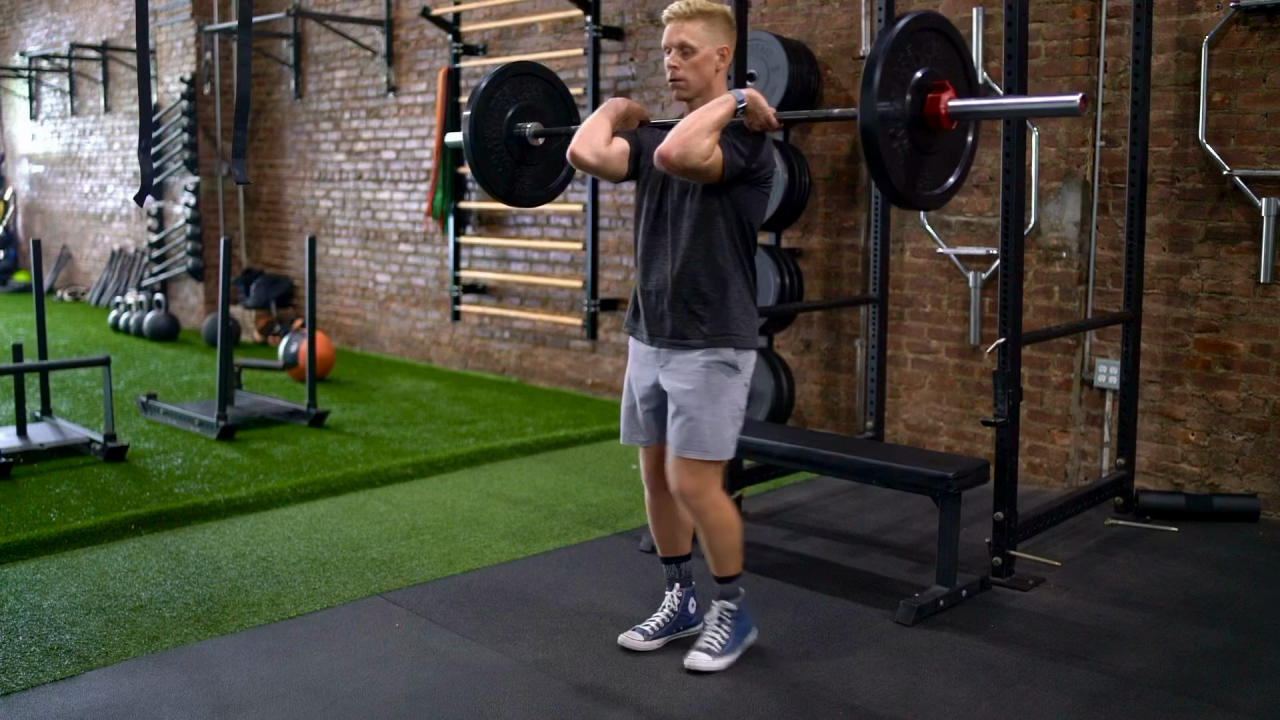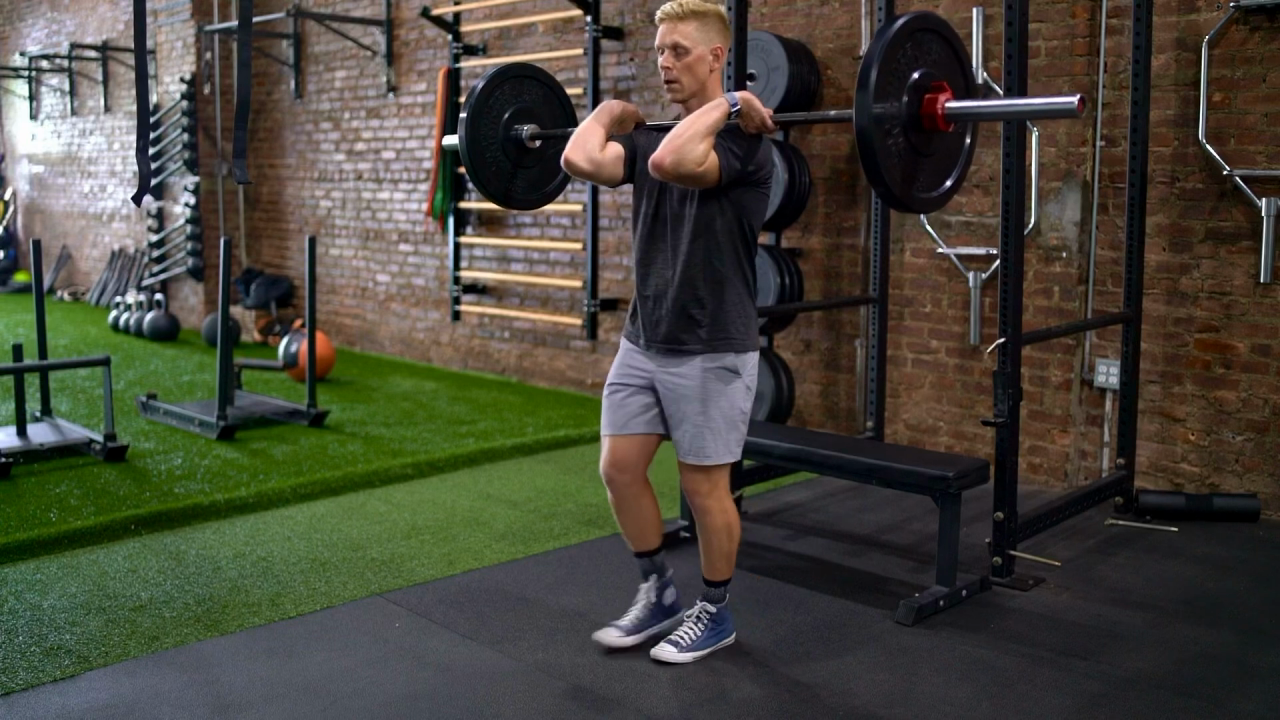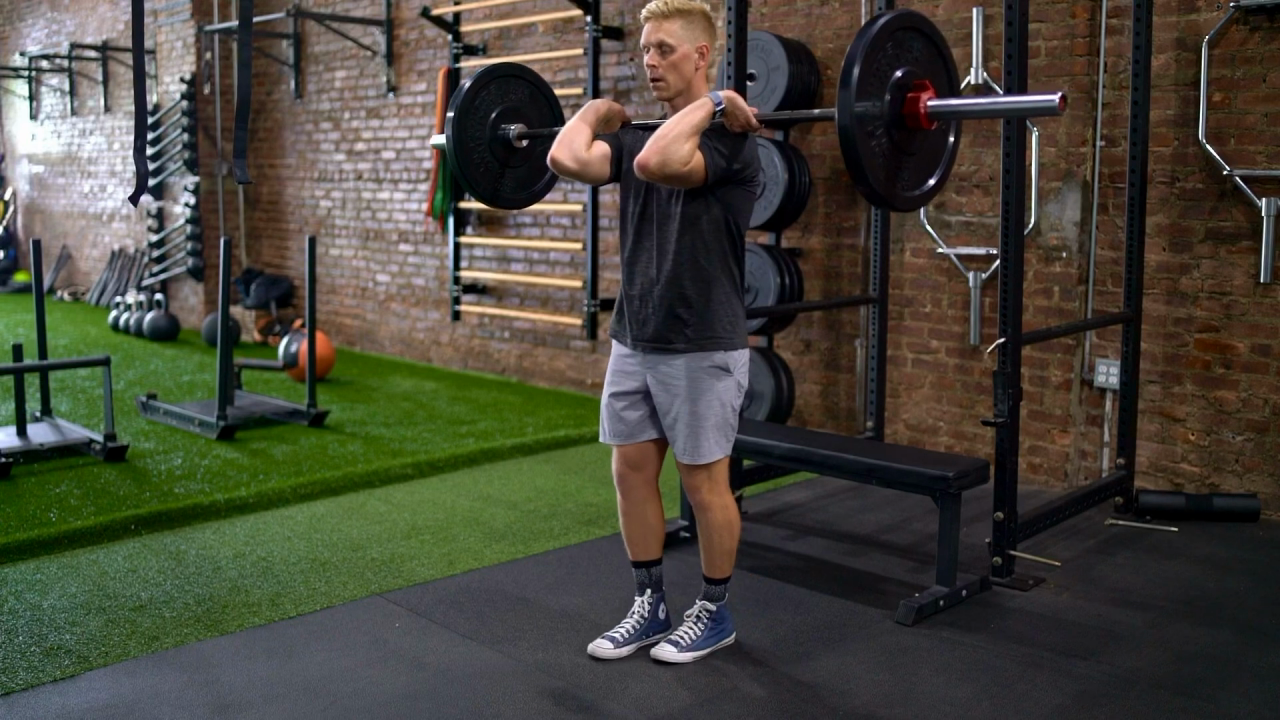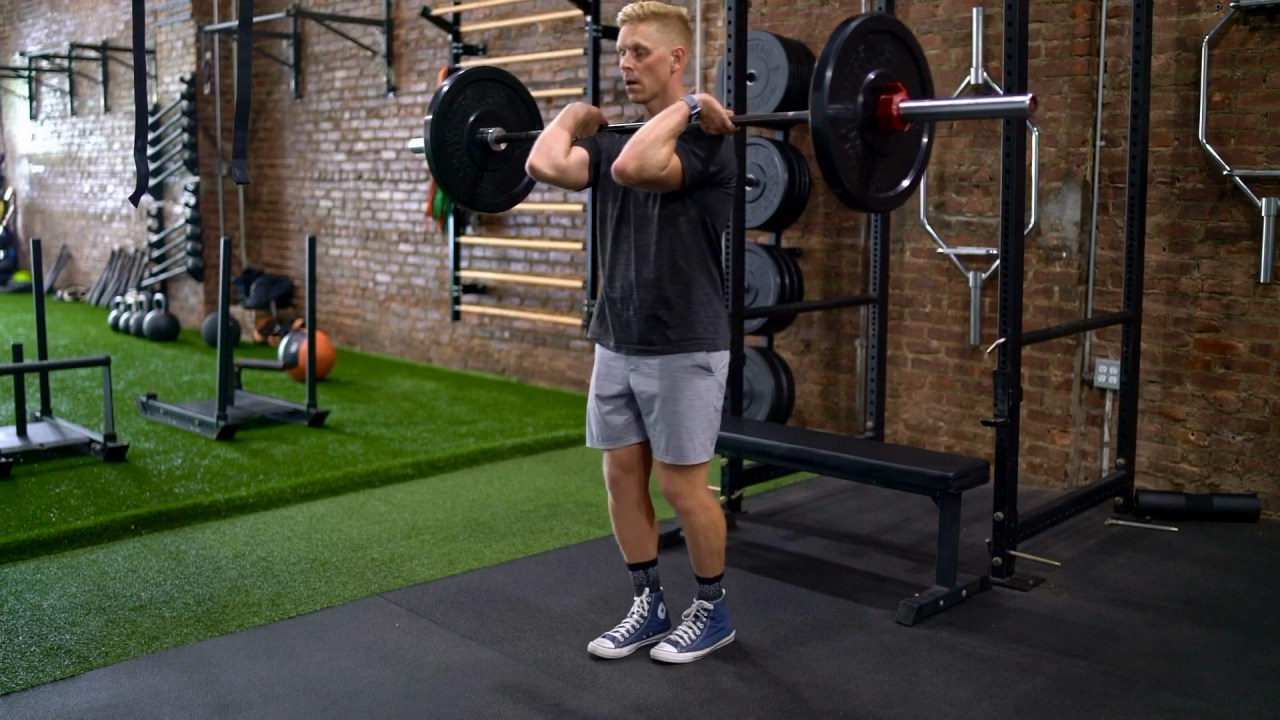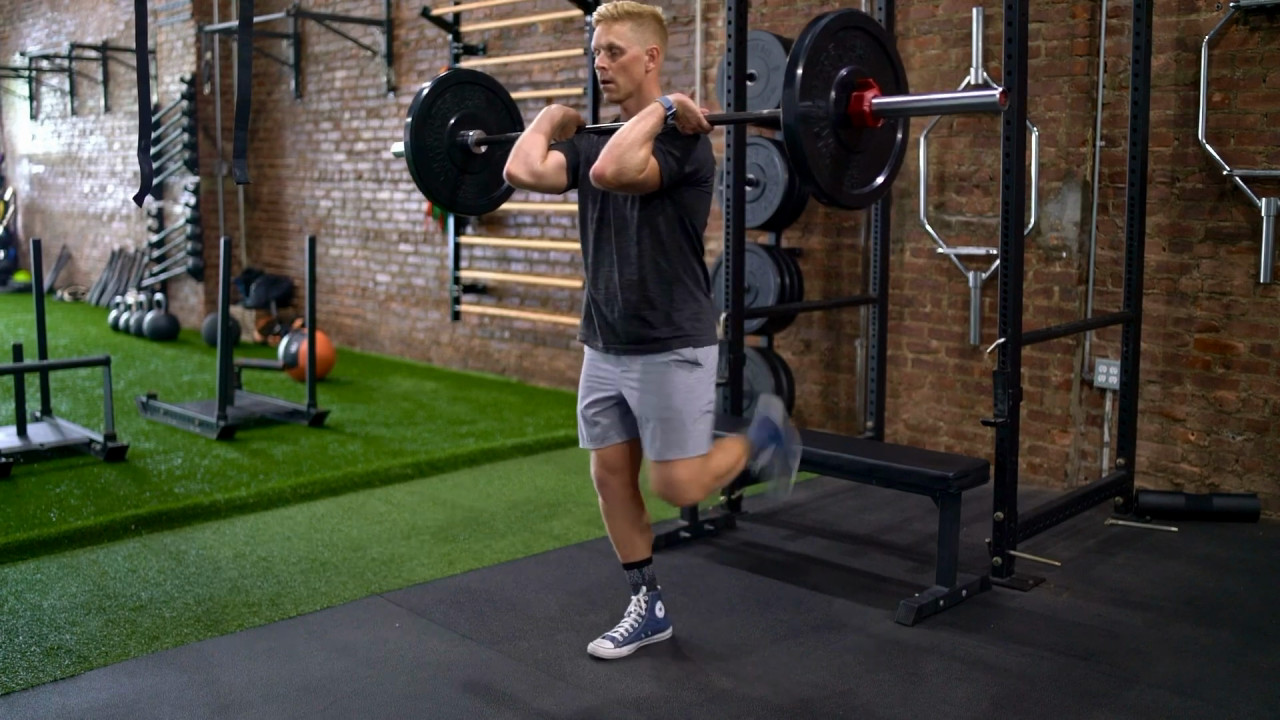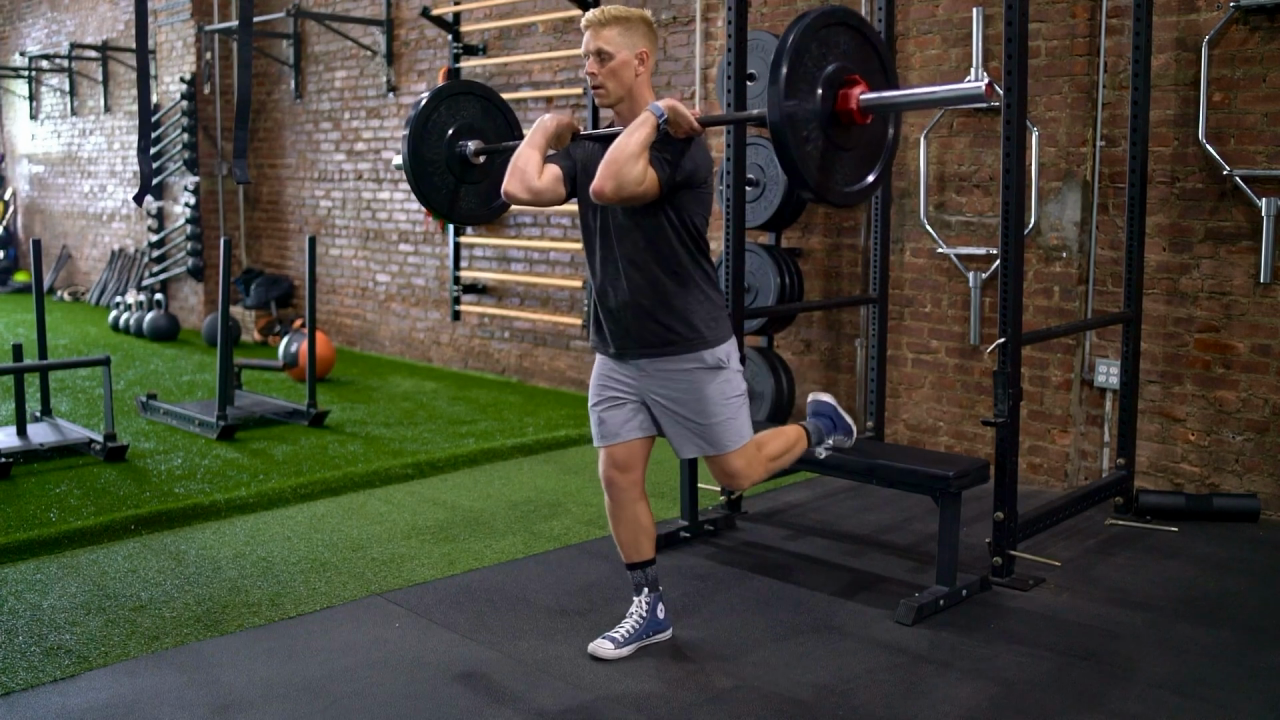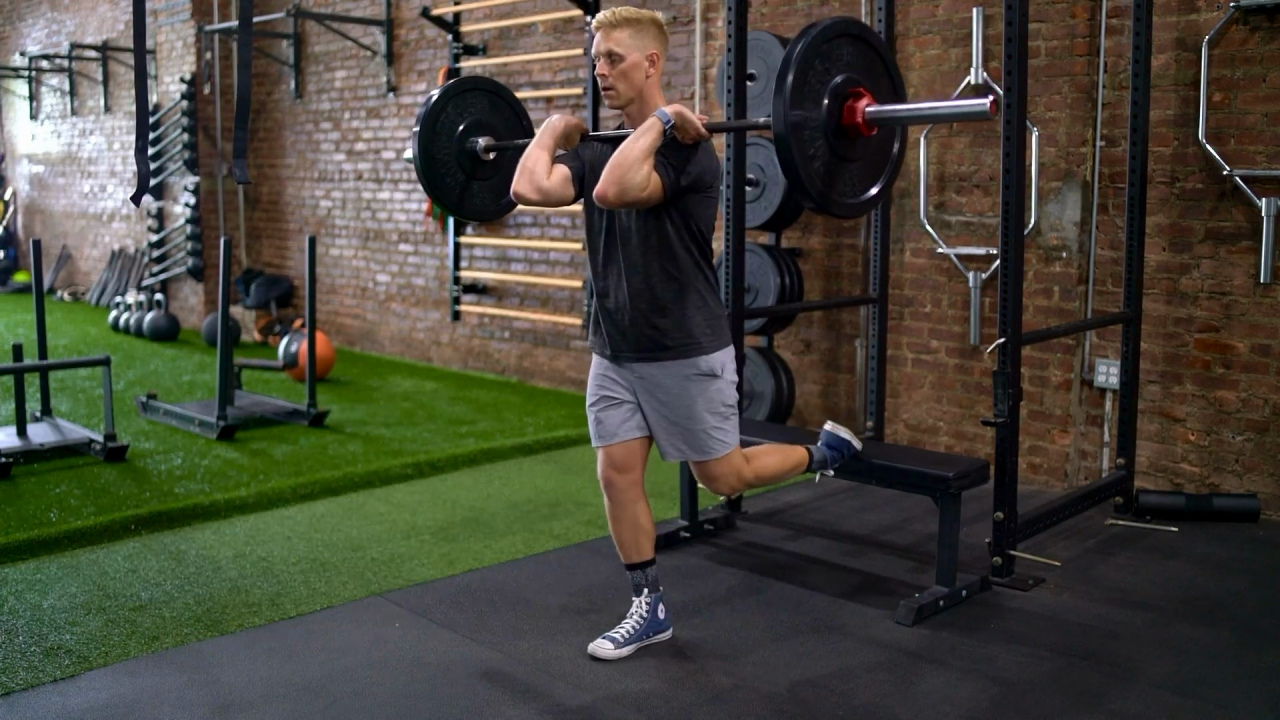
dt=0.5s
person 1, frame 1
left shoulder: (745, 140)
right shoulder: (652, 132)
left elbow: (676, 156)
right elbow: (585, 153)
left wrist: (733, 100)
right wrist: (614, 107)
left hip: (712, 342)
right hip: (649, 335)
left knee: (694, 483)
right knee: (656, 475)
left ankle: (733, 612)
right ankle: (678, 599)
person 1, frame 2
left shoulder: (741, 141)
right shoulder: (647, 136)
left elbow: (671, 163)
right elbow: (579, 160)
left wrist: (727, 105)
right wrist: (609, 113)
left hip: (712, 349)
right hip: (643, 340)
left knee: (703, 487)
right knee: (619, 468)
left ankle: (713, 614)
right ankle: (655, 592)
person 1, frame 3
left shoulder: (727, 138)
right shoulder: (636, 134)
left elbow: (656, 163)
right elbow: (566, 158)
left wrist: (711, 104)
right wrist: (597, 110)
left hip: (701, 346)
right hip: (634, 339)
left knee: (703, 483)
right knee: (631, 473)
left ankle: (714, 613)
right ankle: (649, 606)
person 1, frame 4
left shoulder: (704, 142)
right shoulder: (615, 139)
left elbow: (633, 168)
right elbow: (545, 165)
left wrist: (686, 109)
right wrist: (576, 115)
left hip: (684, 348)
right hip: (617, 343)
left knee: (681, 486)
right knee: (621, 478)
left ankle: (712, 611)
right ankle: (649, 607)
person 1, frame 5
left shoulder: (682, 141)
right shoulder: (590, 140)
left elbow: (610, 172)
right elbow: (521, 171)
left wrist: (660, 109)
right wrist: (550, 119)
left hip: (672, 346)
right hip: (605, 344)
left knee: (679, 484)
right knee: (610, 477)
left ankle: (764, 436)
right ankle: (647, 607)
person 1, frame 6
left shoulder: (678, 145)
right shoulder: (587, 151)
left elbow: (610, 187)
right elbow: (520, 187)
left wrist: (651, 116)
right wrist: (544, 129)
left hip: (689, 347)
right hip: (619, 350)
left knee: (738, 471)
right knee: (619, 476)
left ankle: (817, 425)
right ankle: (649, 608)
person 1, frame 7
left shoulder: (686, 150)
right shoulder: (598, 151)
left elbow: (613, 192)
right elbow: (530, 189)
left wrist: (658, 120)
right wrist: (553, 129)
left hip: (684, 351)
right hip: (616, 350)
left knee: (723, 477)
right knee: (617, 476)
left ankle: (825, 452)
right ankle: (649, 608)
